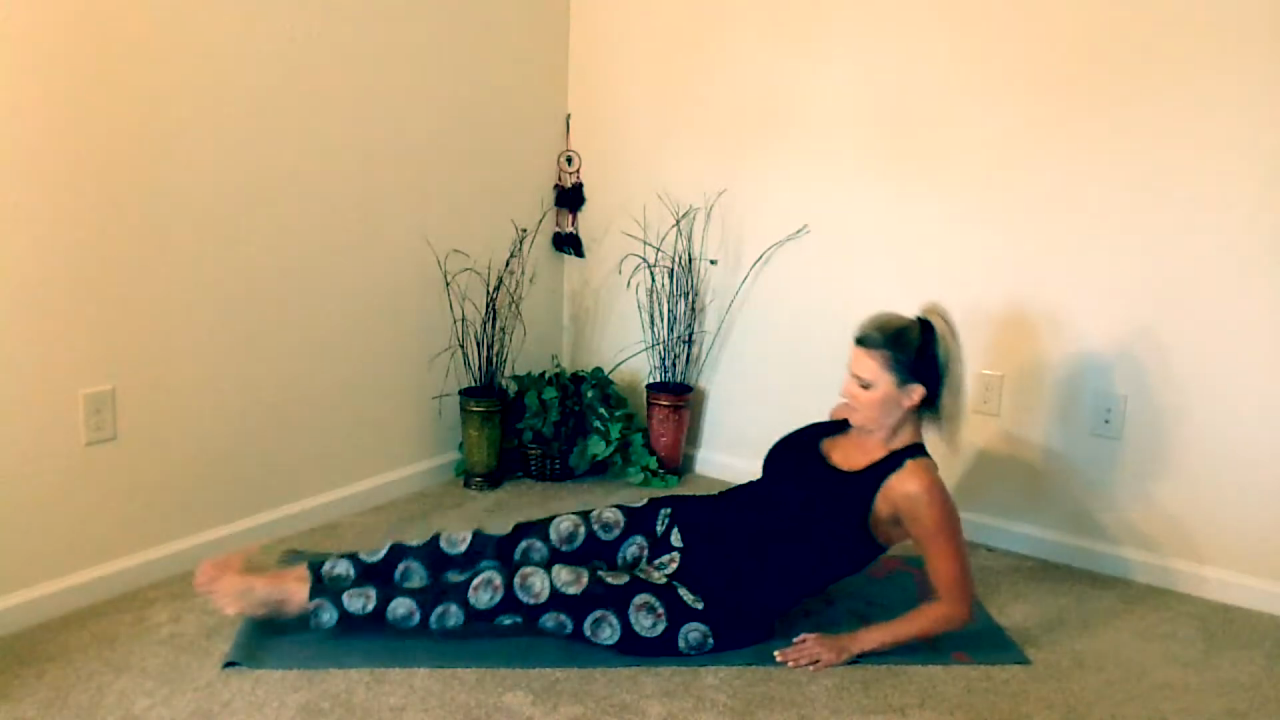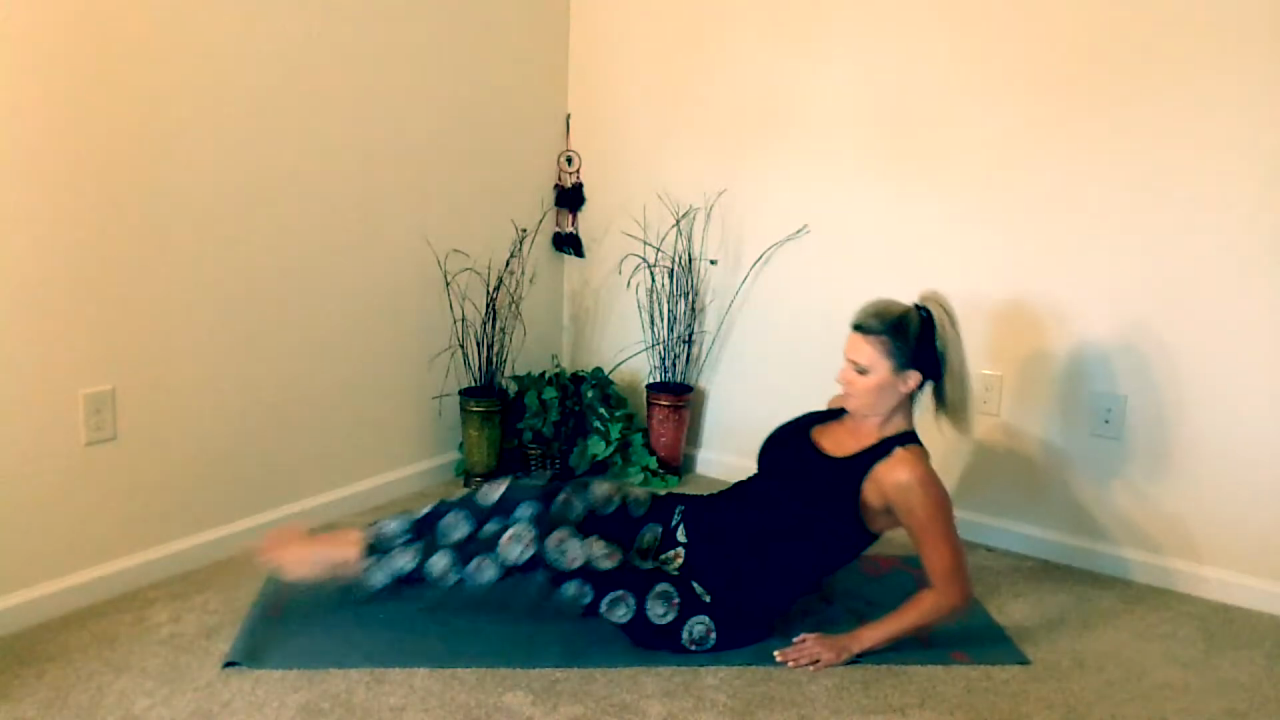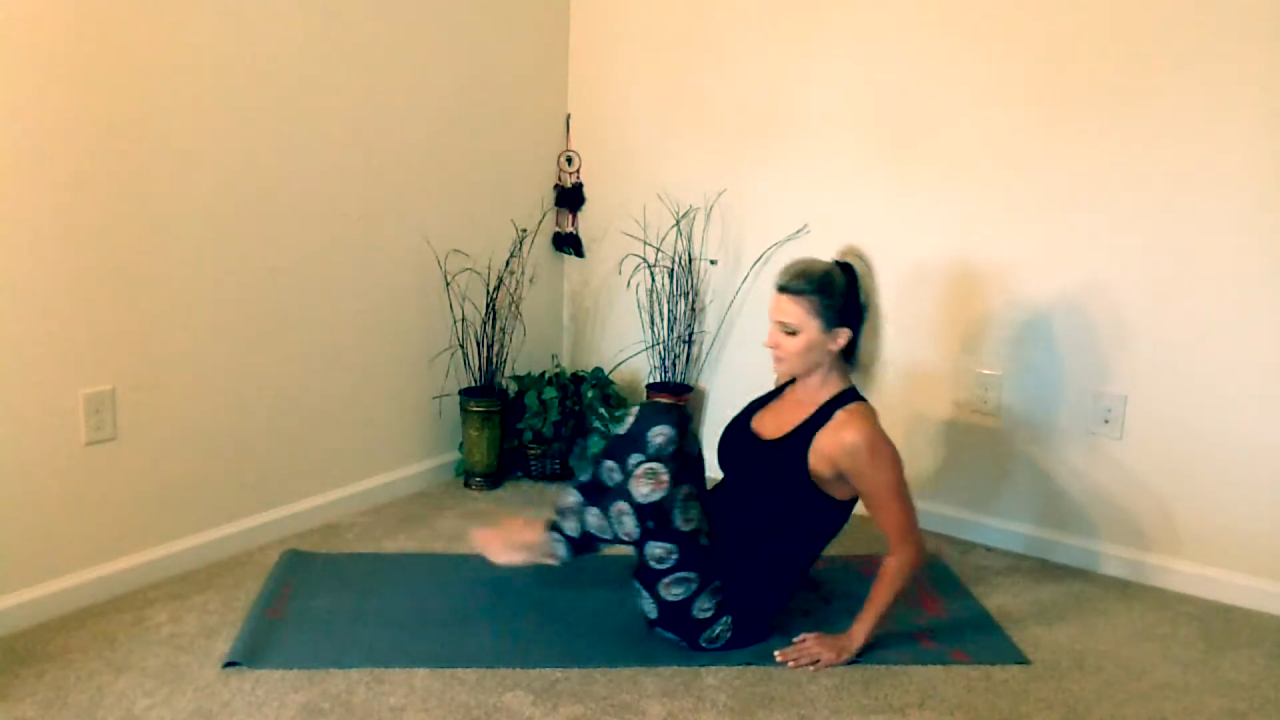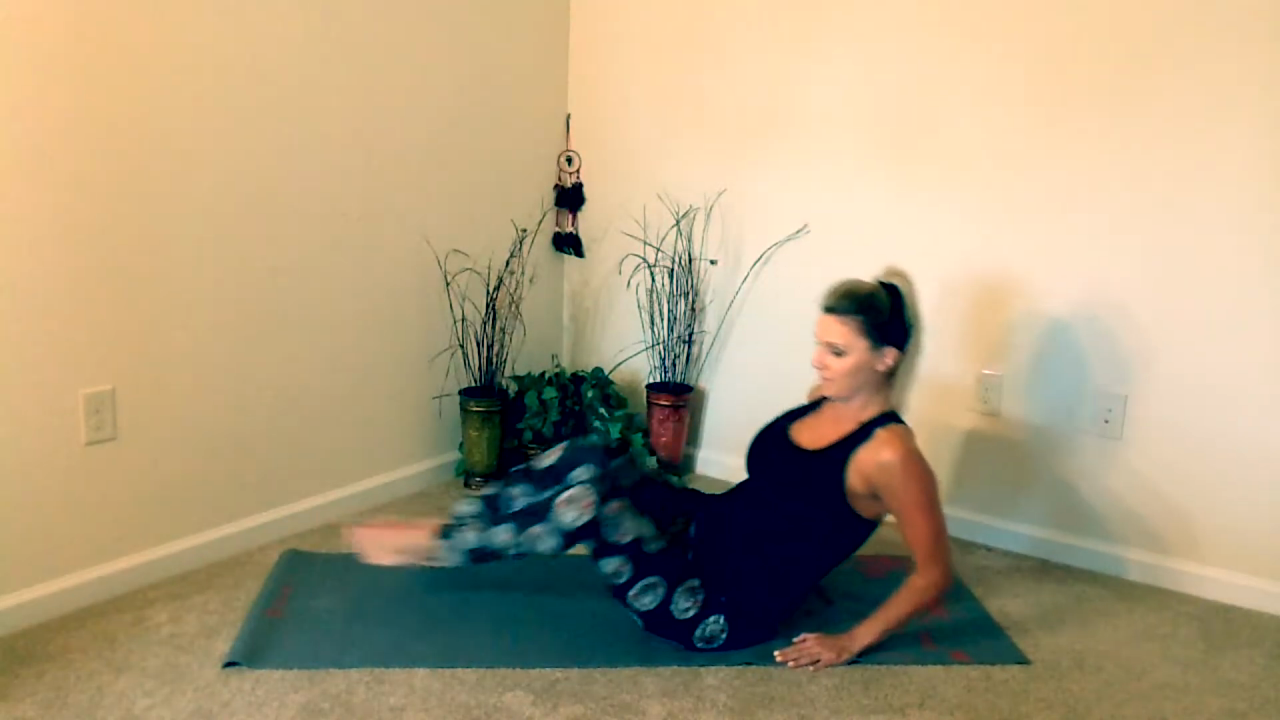
dt=0.3s
person 1, frame 1
left shoulder: (912, 488)
right shoulder: (847, 420)
left elbow: (955, 603)
left wrist: (850, 642)
left hip: (709, 610)
right hip: (679, 529)
left knee: (515, 590)
right knee: (502, 549)
left ankle: (298, 602)
right ankle: (295, 584)
person 1, frame 2
left shoulder: (904, 475)
right shoulder: (845, 410)
left elbow: (950, 590)
left wrist: (850, 643)
left hip: (714, 607)
right hip: (690, 527)
left knee: (539, 543)
right knee: (534, 502)
left ankle: (358, 560)
right ankle: (359, 546)
person 1, frame 3
left shoulder: (852, 436)
right shoulder: (795, 383)
left elbow: (906, 550)
left wrist: (851, 641)
left hip: (717, 613)
right hip: (713, 547)
left knee: (655, 448)
right knee: (657, 422)
left ankle: (559, 541)
right ankle: (565, 530)
person 1, frame 4
left shoulder: (889, 454)
right shoulder: (828, 397)
left elbow: (933, 571)
left wrist: (850, 643)
left hip: (717, 614)
right hip: (706, 534)
left knee: (584, 487)
right knee: (584, 460)
left ankle: (443, 544)
right ankle: (450, 534)
